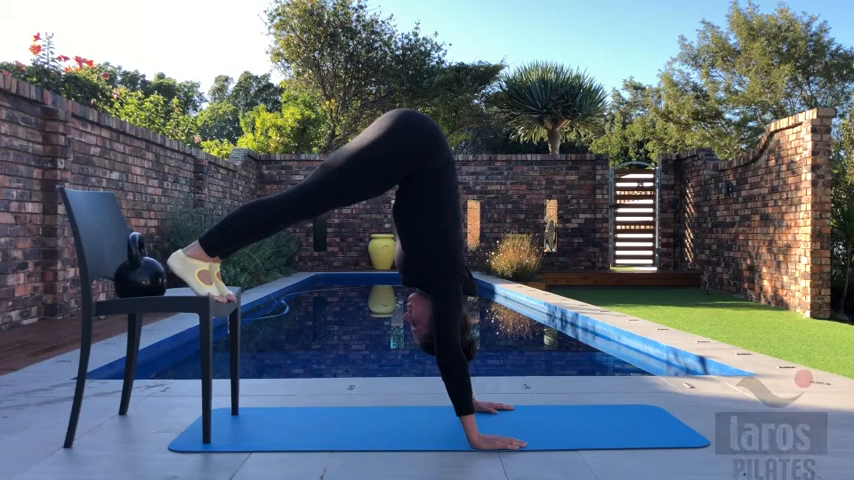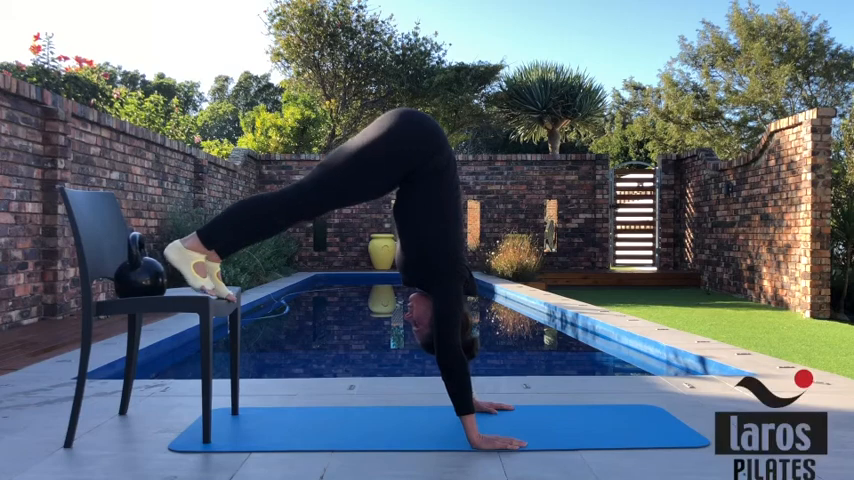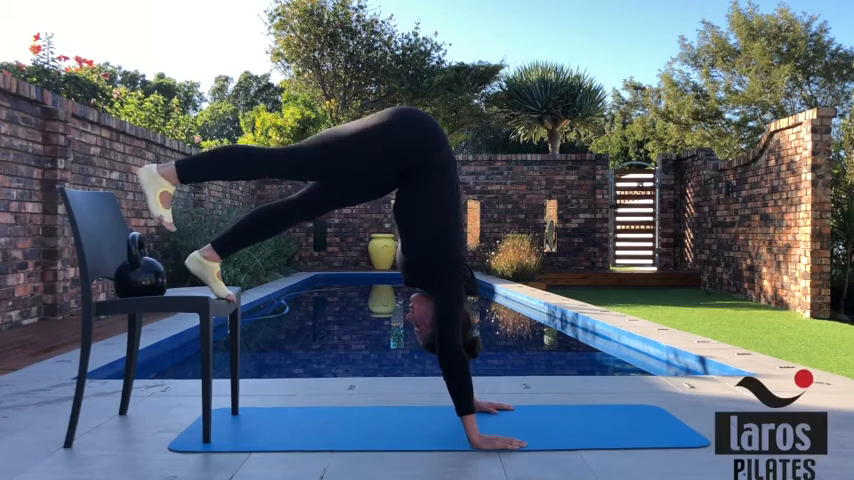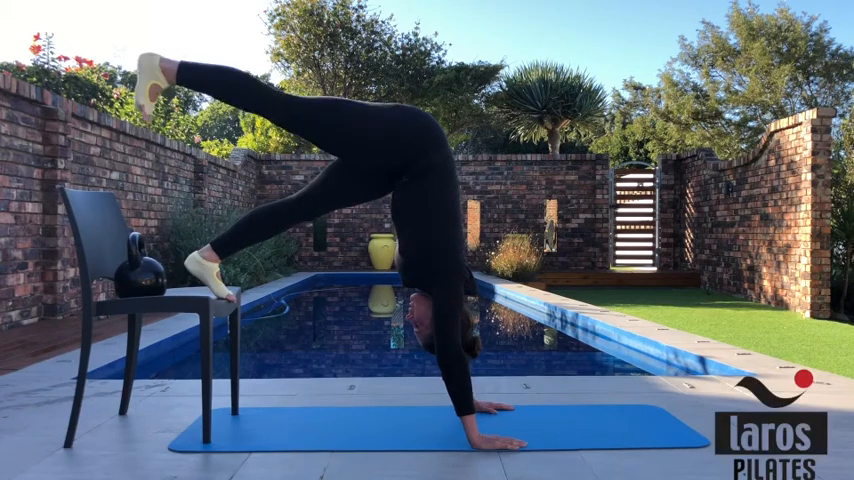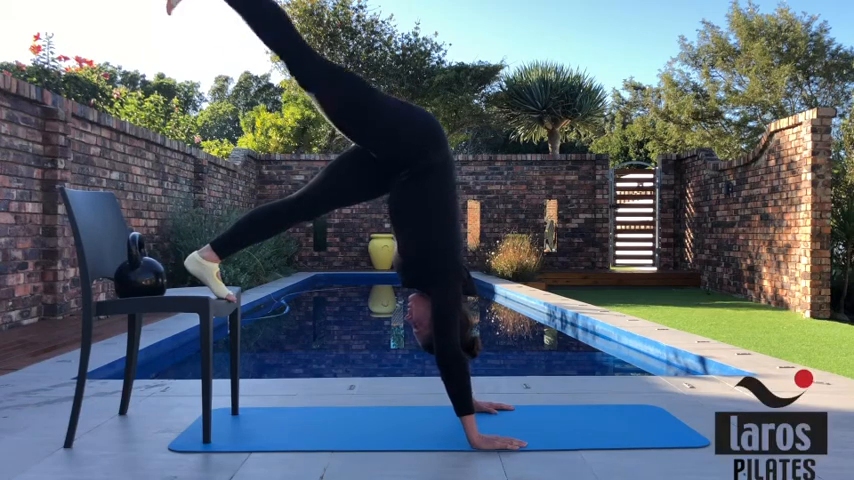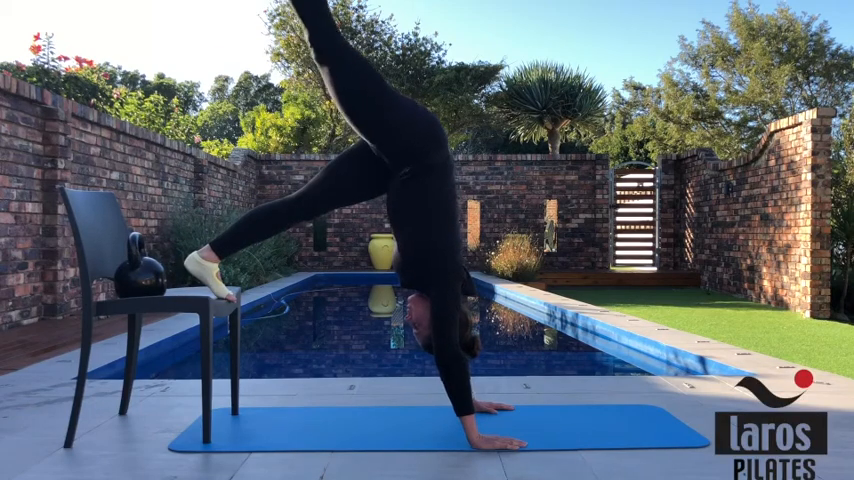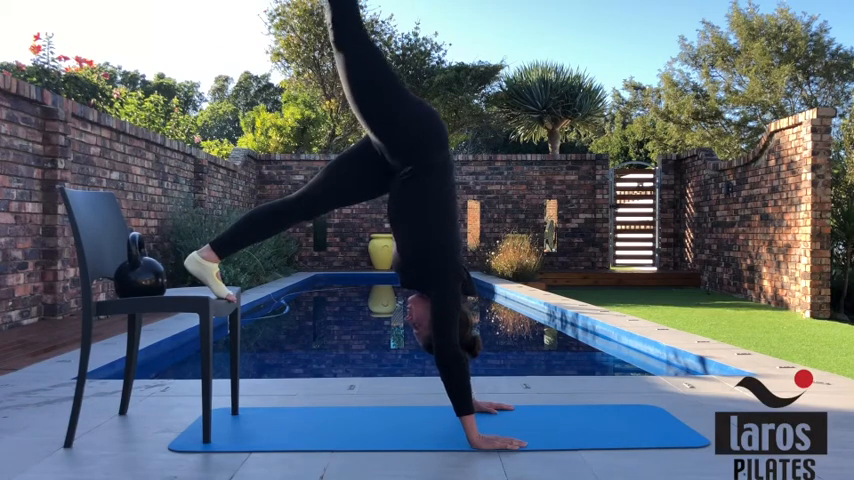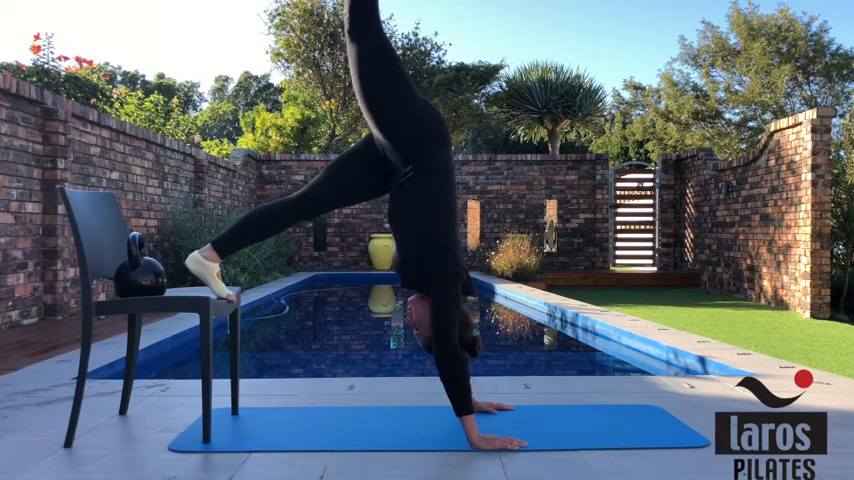
dt=0.4s
person 1, frame 1
left shoulder: (441, 275)
right shoulder: (443, 279)
left elbow: (450, 349)
right elbow: (448, 353)
left wrist: (470, 401)
left hip: (413, 146)
right hip: (410, 141)
left knee: (307, 202)
right knee: (303, 199)
left ankle: (211, 257)
right ankle: (196, 255)
person 1, frame 2
left shoulder: (440, 275)
right shoulder: (444, 280)
left elbow: (451, 349)
right elbow: (448, 352)
left wrist: (471, 400)
left hip: (413, 149)
right hip: (411, 141)
left knee: (307, 203)
right knee: (303, 196)
left ankle: (211, 255)
right ankle: (193, 246)
person 1, frame 3
left shoulder: (443, 276)
right shoulder: (445, 279)
left elbow: (450, 349)
right elbow: (449, 351)
left wrist: (471, 402)
right wrist: (474, 434)
left hip: (409, 154)
right hip: (409, 141)
left knee: (302, 205)
right knee: (284, 163)
left ankle: (209, 256)
right ankle: (169, 175)
person 1, frame 4
left shoulder: (442, 283)
right shoulder: (442, 283)
left elbow: (451, 351)
right elbow: (450, 352)
left wrist: (468, 402)
right wrist: (473, 435)
left hip: (403, 160)
right hip: (405, 145)
left knee: (300, 206)
right knee: (283, 109)
left ankle: (209, 257)
right ankle: (170, 69)
person 1, frame 5
left shoulder: (440, 281)
right shoulder: (441, 282)
left elbow: (450, 348)
right elbow: (448, 350)
left wrist: (470, 401)
right wrist: (473, 433)
left hip: (397, 157)
right hip: (403, 145)
left knee: (301, 205)
right knee: (306, 65)
left ankle: (208, 256)
person 1, frame 6
left shoulder: (440, 279)
right shoulder: (441, 282)
left elbow: (448, 348)
right elbow: (447, 350)
left wrist: (470, 401)
right wrist: (474, 434)
left hip: (399, 155)
right hip: (404, 145)
left knee: (301, 204)
right knee: (329, 49)
left ankle: (207, 256)
person 1, frame 7
left shoulder: (440, 278)
right shoulder: (440, 281)
left elbow: (449, 348)
right elbow: (448, 350)
left wrist: (471, 401)
right wrist: (473, 433)
left hip: (402, 156)
right hip: (407, 144)
left knee: (303, 204)
right knee: (348, 38)
left ankle: (208, 256)
person 1, frame 8
left shoulder: (440, 279)
right shoulder: (440, 280)
left elbow: (448, 349)
right elbow: (447, 351)
left wrist: (470, 401)
right wrist: (474, 434)
left hip: (403, 155)
right hip: (411, 145)
left knee: (303, 203)
left ankle: (209, 256)
